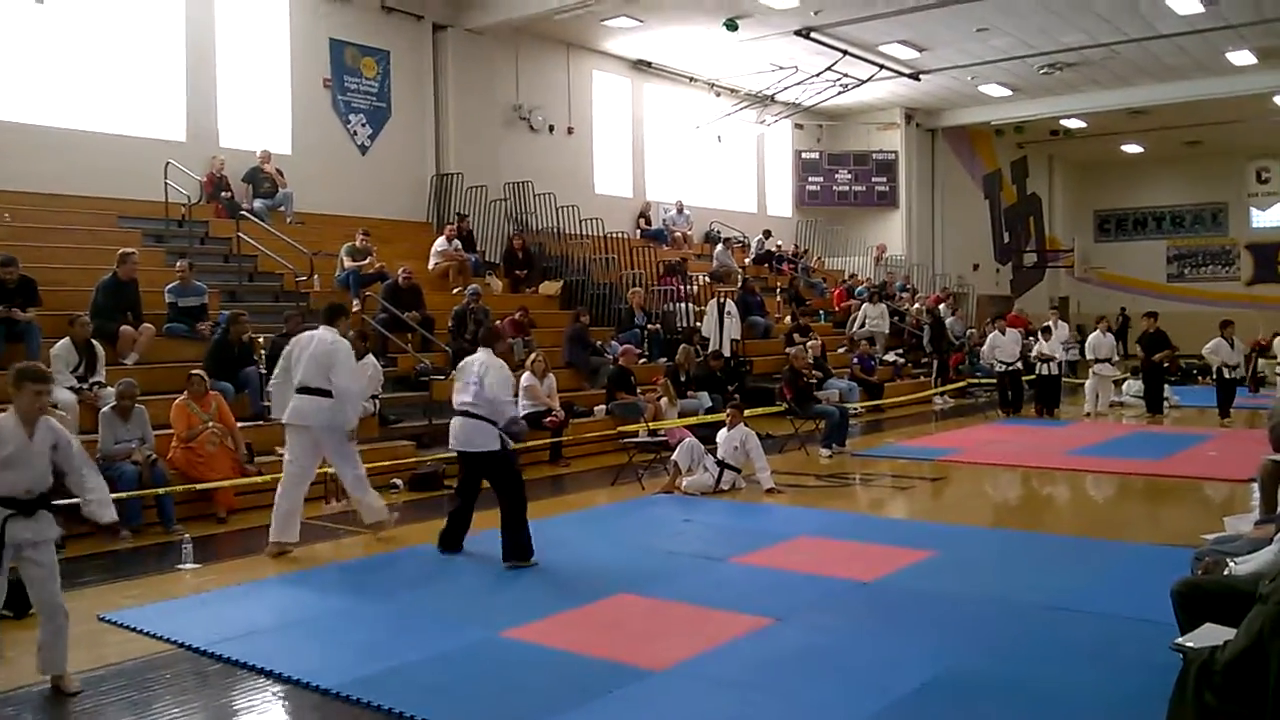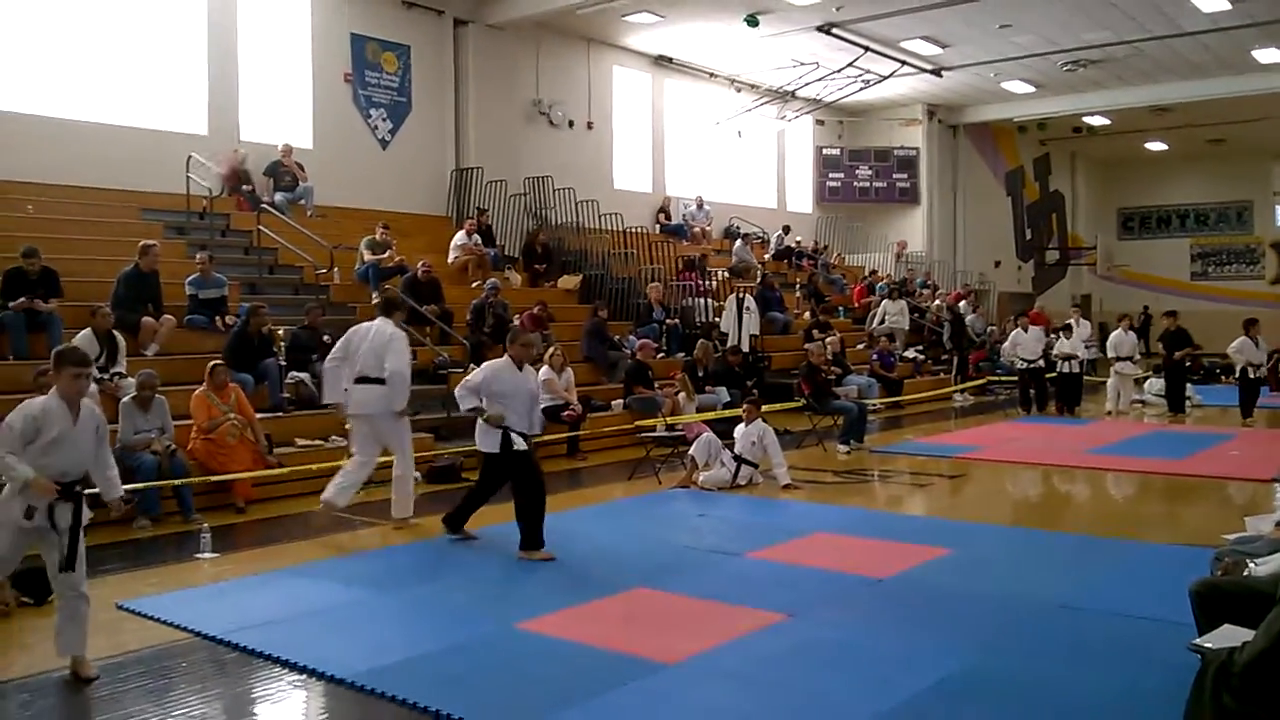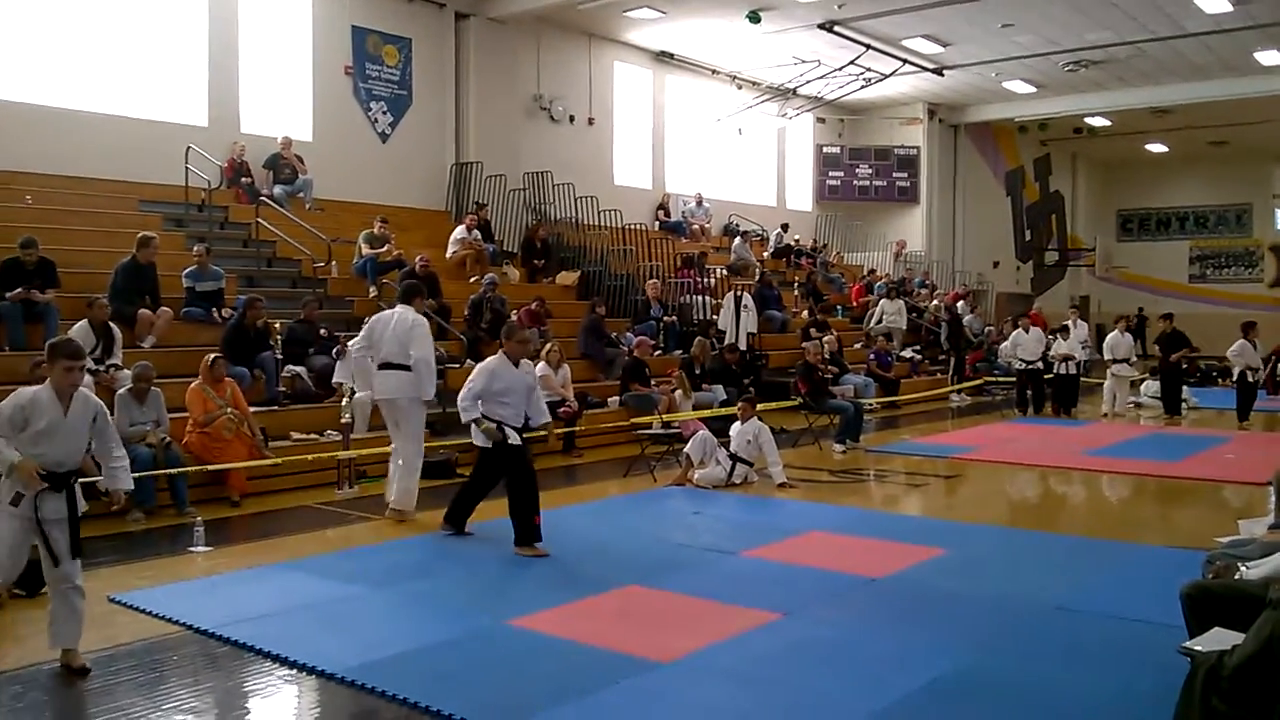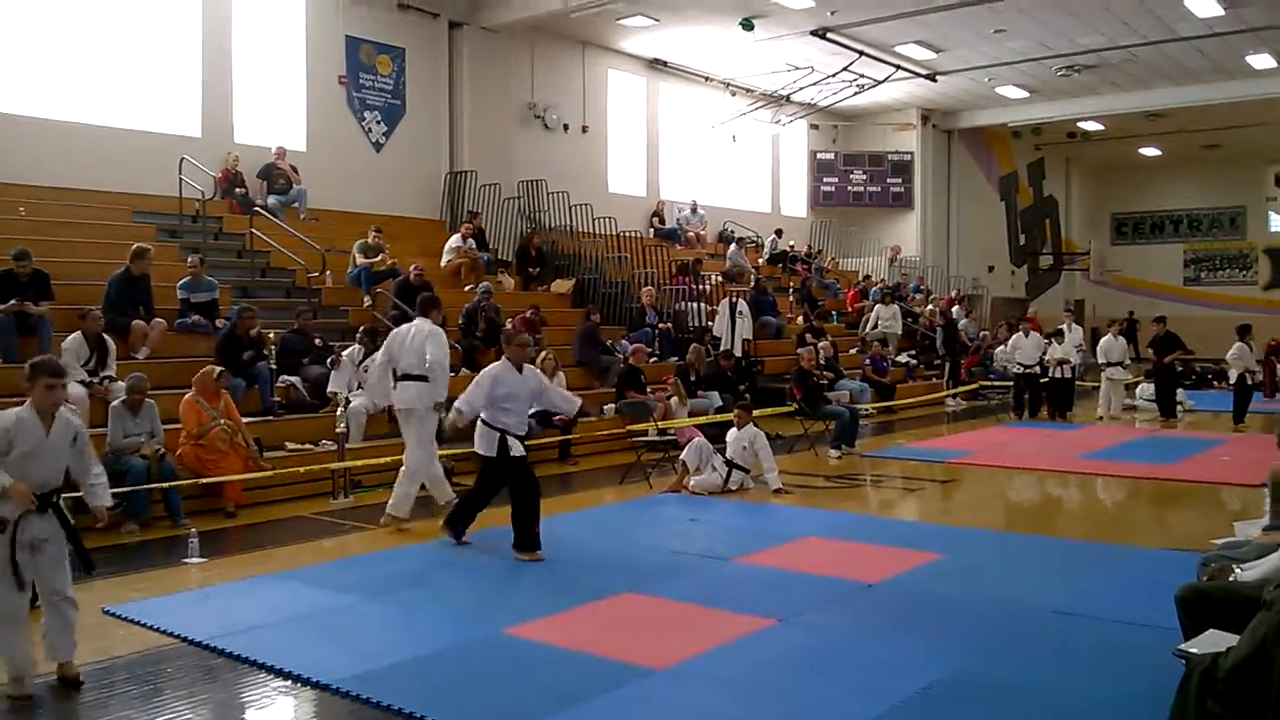
dt=0.2s
person 1, frame 1
left shoulder: (54, 432)
left elbow: (82, 472)
left wrist: (104, 514)
left hip: (35, 524)
left knee: (51, 604)
left ankle: (57, 671)
person 1, frame 2
left shoulder: (94, 415)
right shoulder: (33, 411)
left elbow: (100, 457)
left wrist: (112, 492)
right wrist: (31, 479)
left hip: (67, 507)
left knee: (73, 585)
left ankle: (76, 655)
person 1, frame 3
left shoulder: (92, 406)
left elbow: (110, 447)
left wrist: (117, 484)
left hip: (62, 498)
left knee: (67, 576)
left ankle: (68, 648)
person 1, frame 4
left shoulder: (72, 425)
left elbow: (88, 466)
left wrist: (98, 501)
left hip: (48, 515)
left knee: (59, 592)
left ankle: (64, 661)
person 2, frame 1
left shoulder: (299, 340)
right shoulder: (339, 344)
left elbow: (279, 380)
right elbow: (346, 386)
left wrist: (282, 413)
right wrist: (352, 421)
left hip: (298, 410)
right hip: (326, 412)
left knee: (294, 475)
right knee: (350, 470)
left ankle: (279, 539)
right ankle: (376, 516)
person 2, frame 2
left shoulder: (357, 331)
right shoulder: (395, 335)
left elbow: (332, 363)
right elbow: (398, 372)
left wrist: (337, 398)
right wrist: (401, 403)
left hip: (359, 398)
right hip: (385, 400)
left knee: (363, 458)
right knee: (403, 456)
left ankle: (332, 499)
right ankle: (402, 513)
person 2, frame 3
left shoulder: (378, 319)
right shoulder: (417, 321)
left elbow: (357, 351)
right elbow: (423, 359)
right wrist: (427, 392)
left hip: (383, 384)
right hip: (407, 386)
left knee: (401, 443)
right knee: (411, 447)
left ankle: (397, 498)
right ankle: (399, 505)
person 2, frame 4
left shoulder: (398, 332)
right shoulder: (434, 332)
left elbow: (381, 367)
right elbow: (437, 364)
left wrist: (389, 396)
right wrist: (440, 396)
left hip: (402, 395)
right hip: (423, 396)
left knee: (426, 452)
right knee: (417, 456)
left ankle: (446, 498)
right ankle: (395, 512)
person 3, frame 1
left shoulder: (468, 363)
right shoulder: (496, 366)
left elbow: (461, 395)
right elbow: (497, 396)
right wrist: (515, 424)
left hip: (462, 430)
right hip: (485, 434)
left knee: (466, 490)
right knee: (512, 493)
left ankle: (450, 542)
right ankle: (516, 554)
person 3, frame 2
left shoulder: (530, 374)
right shoulder: (495, 368)
left elbow: (533, 407)
right elbow: (463, 391)
left wrist: (531, 435)
right wrist: (484, 414)
left hip: (514, 437)
right hip: (498, 438)
left knee: (487, 484)
right knee: (531, 485)
left ankle: (454, 524)
right ankle: (530, 546)
person 3, frame 3
left shoulder: (527, 368)
right shoulder: (490, 367)
left elbow: (534, 401)
right elbow: (466, 400)
left wrist: (547, 427)
right wrist: (483, 426)
left hip: (513, 432)
right hip: (494, 434)
left knee: (482, 480)
right knee: (523, 479)
left ankle: (453, 521)
right ankle: (525, 541)
person 3, frame 4
left shoulder: (531, 375)
right shoulder: (493, 374)
left elbow: (554, 395)
right elbow: (471, 398)
left wrist: (581, 406)
right wrist: (456, 417)
left hip: (512, 440)
right hip: (496, 441)
left knee: (485, 488)
right knee: (527, 488)
left ankle: (453, 526)
right ankle: (525, 546)
